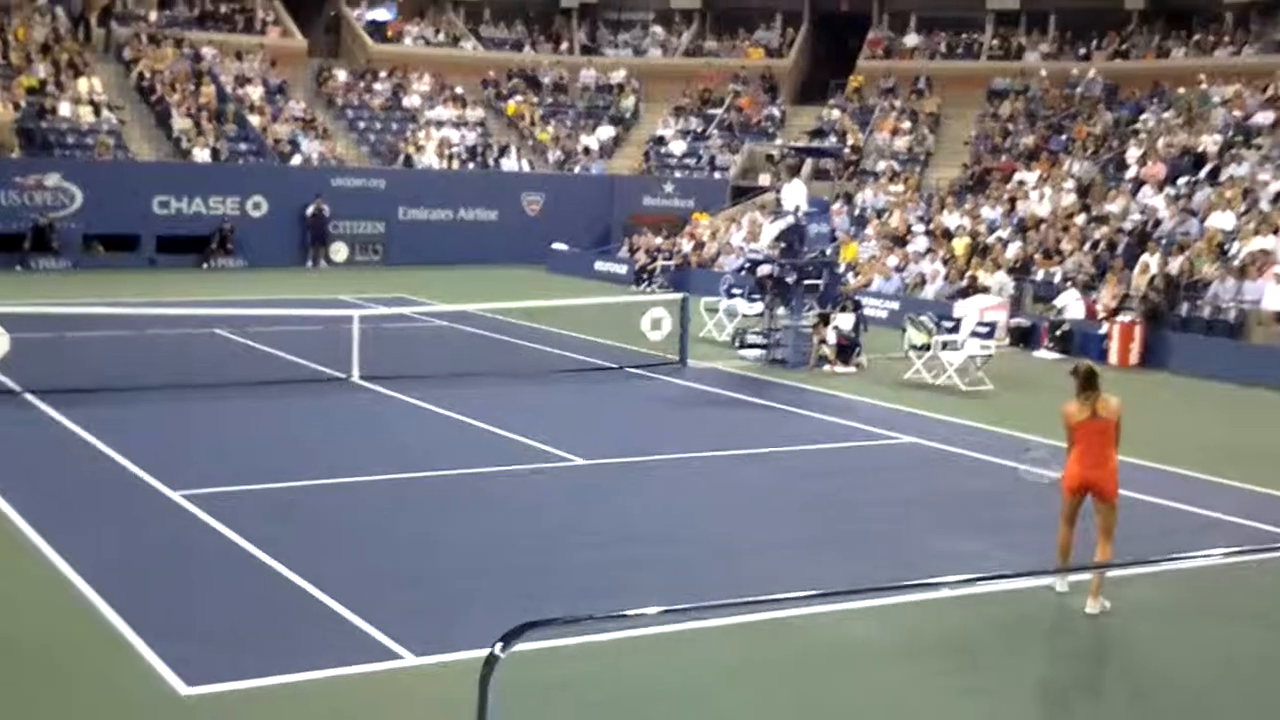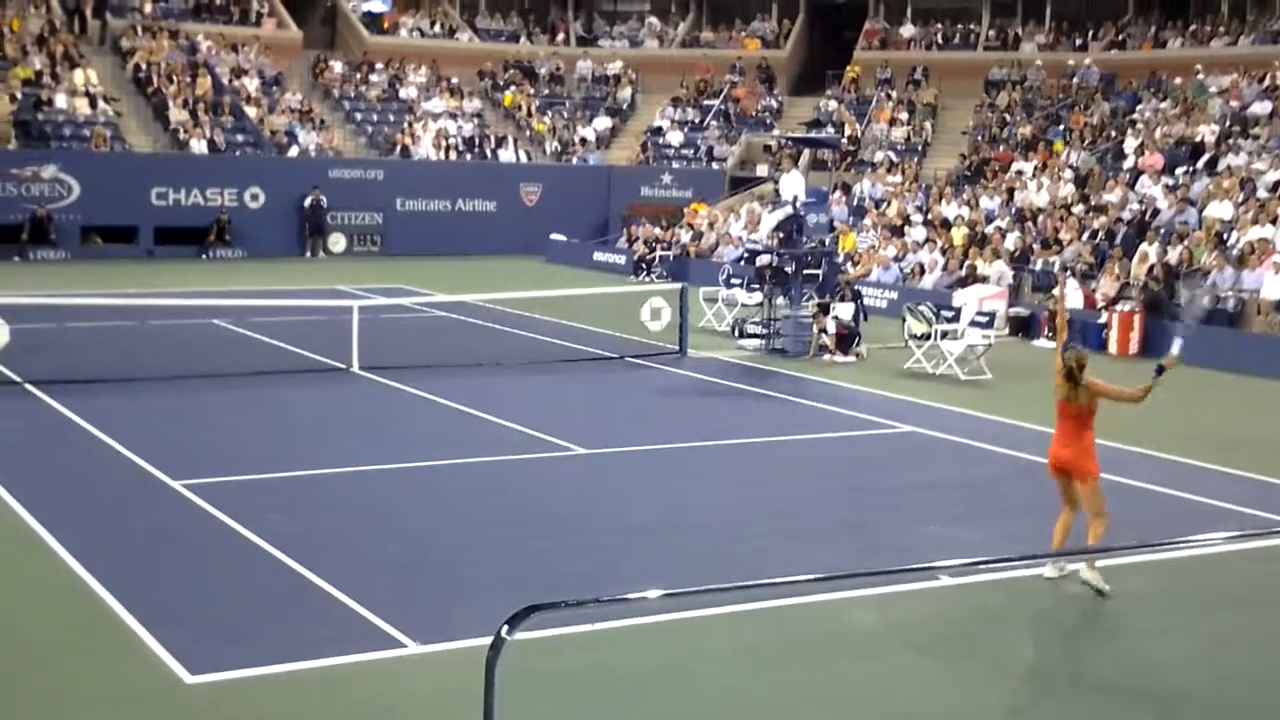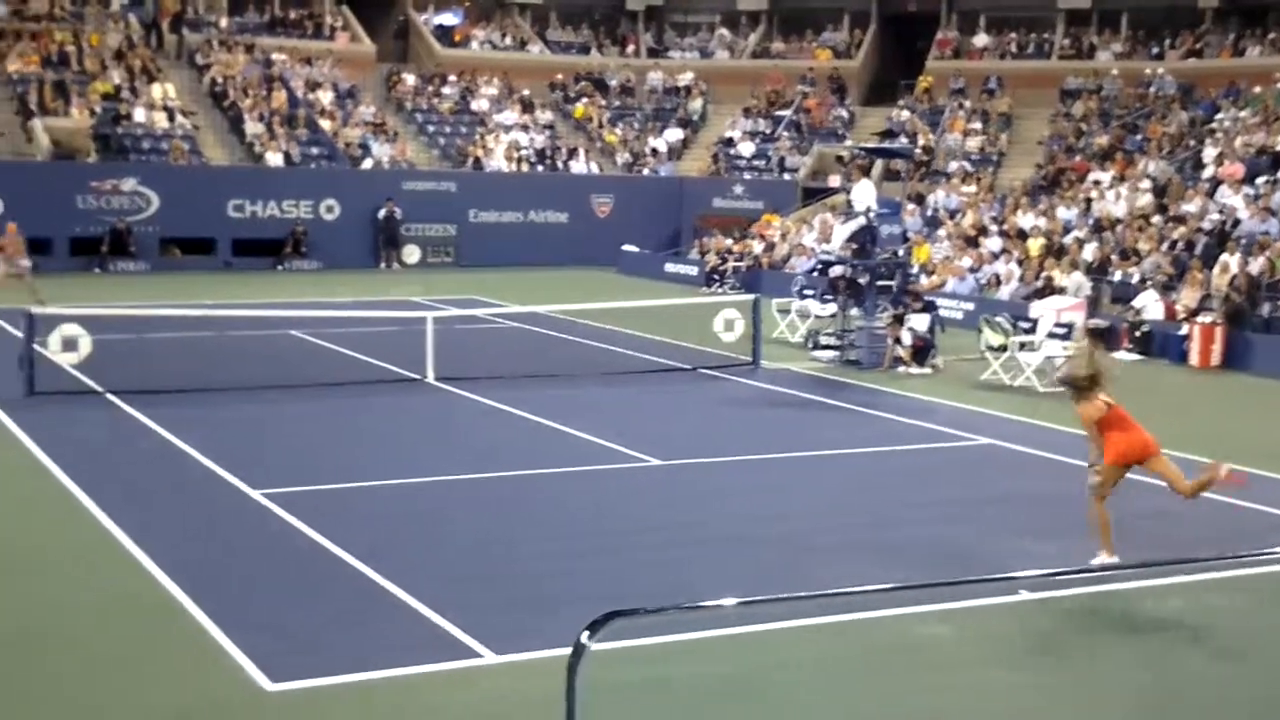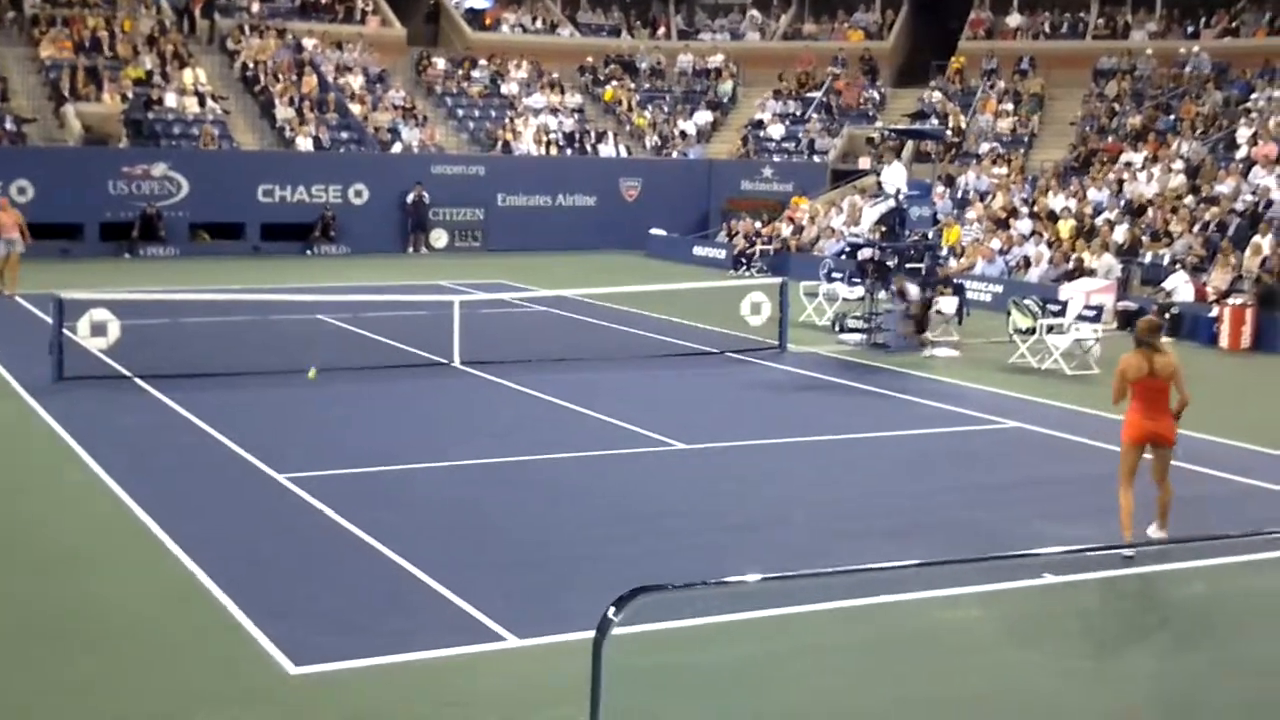
dt=1s
person 1, frame 1
left shoulder: (1069, 409)
right shoulder: (1114, 404)
left elbow: (1072, 444)
right elbow: (1114, 442)
left hip: (1077, 471)
right hip: (1105, 474)
left knee: (1067, 524)
right knee: (1105, 539)
left ankle: (1061, 577)
right ankle: (1094, 598)
person 1, frame 2
left shoulder: (1060, 378)
right shoulder: (1091, 388)
left elbow: (1060, 331)
right elbow: (1136, 397)
left wrist: (1061, 295)
right wrist: (1159, 371)
left hip: (1057, 453)
right hip: (1080, 457)
left knee: (1070, 508)
right knee: (1099, 518)
left ankle: (1054, 563)
right ankle: (1089, 567)
person 1, frame 3
left shoulder: (1083, 410)
right shoulder: (1100, 393)
left elbow: (1097, 445)
left wrist: (1094, 468)
left hip: (1121, 447)
right hip: (1143, 441)
left knee: (1098, 498)
right knee: (1186, 490)
left ankle: (1108, 554)
right ankle: (1216, 472)
person 1, frame 4
left shoulder: (1127, 361)
right shoulder: (1169, 360)
left elbow: (1116, 399)
right elbow: (1184, 399)
right wrist: (1175, 415)
left hip: (1137, 425)
right hip: (1164, 426)
left knee: (1126, 485)
right knee: (1162, 480)
left ankle: (1128, 541)
right ankle: (1161, 528)
